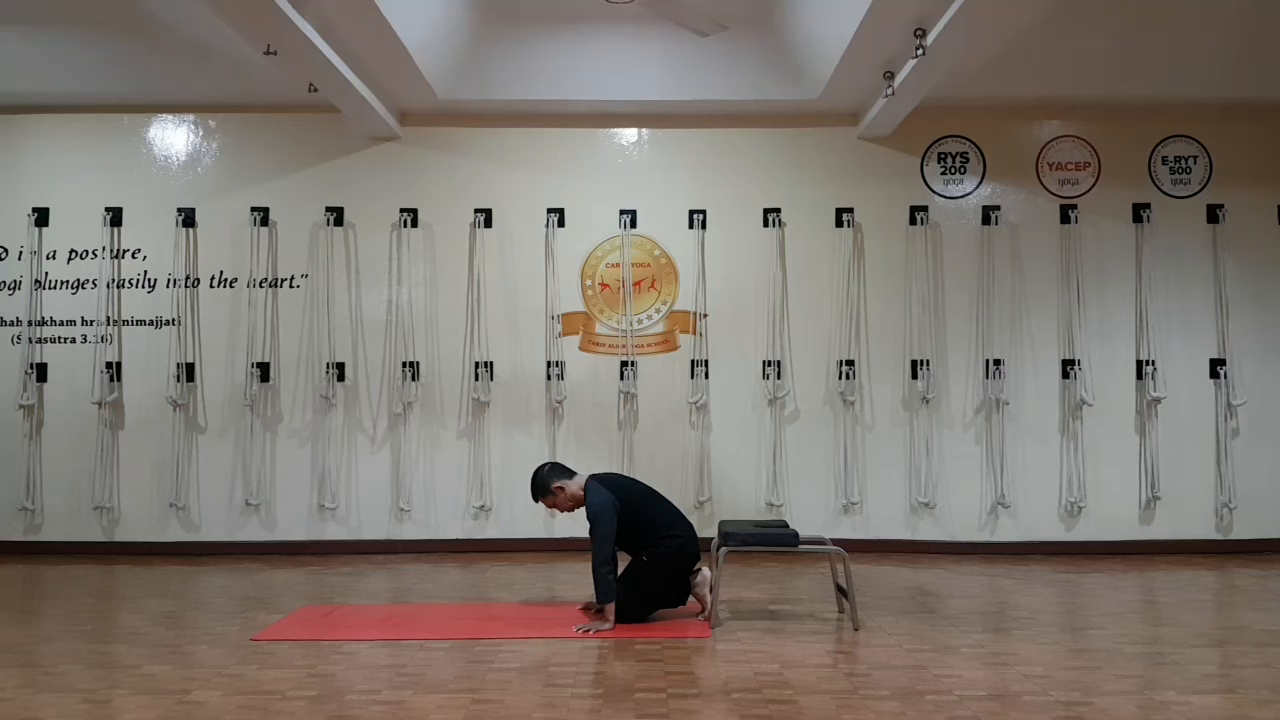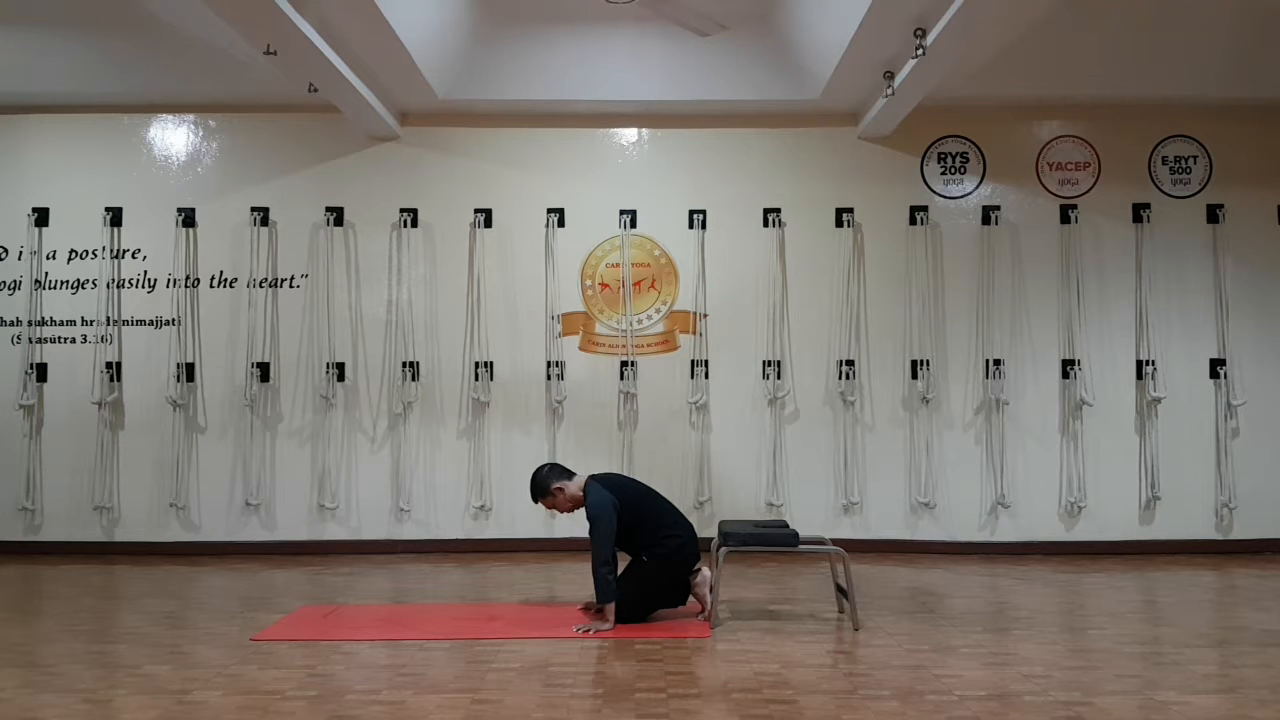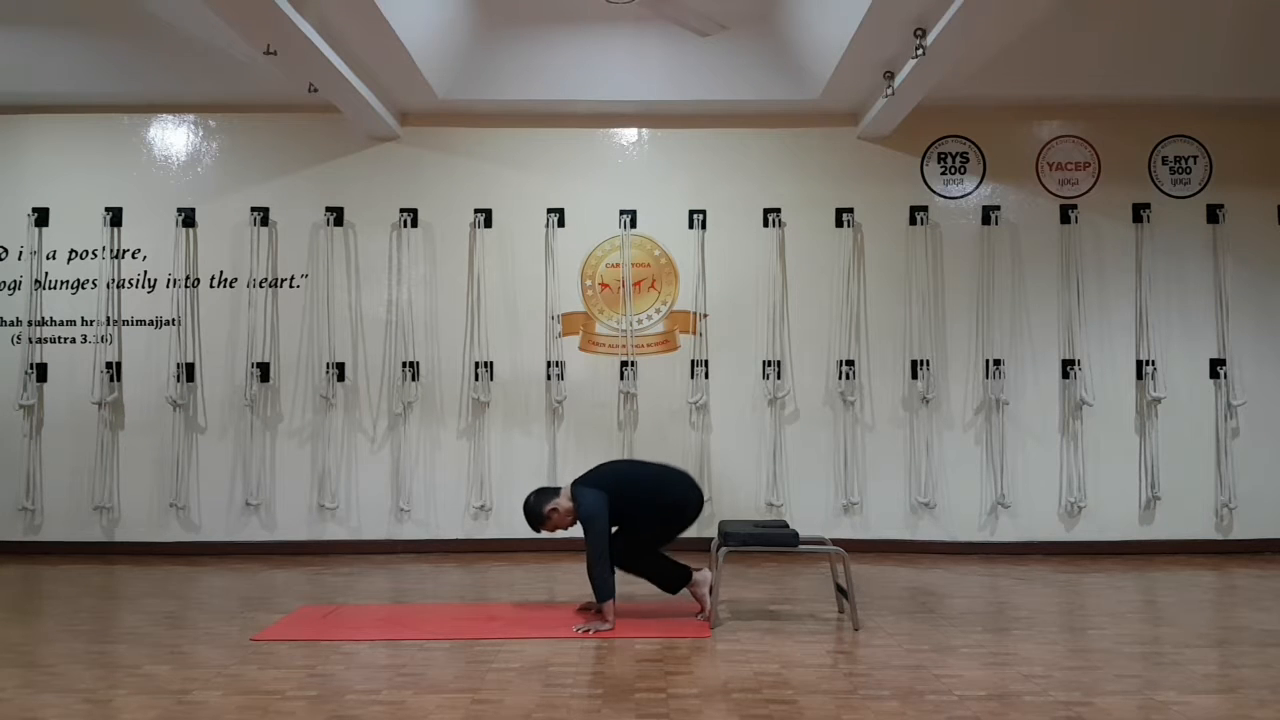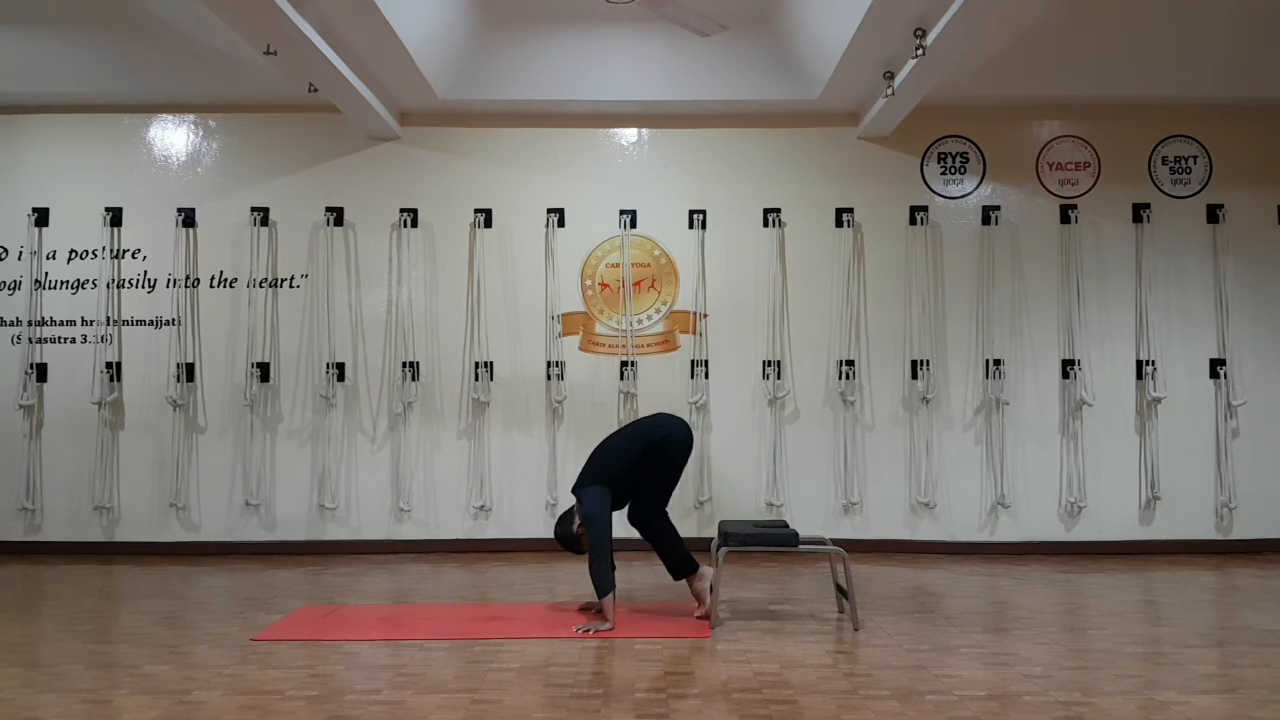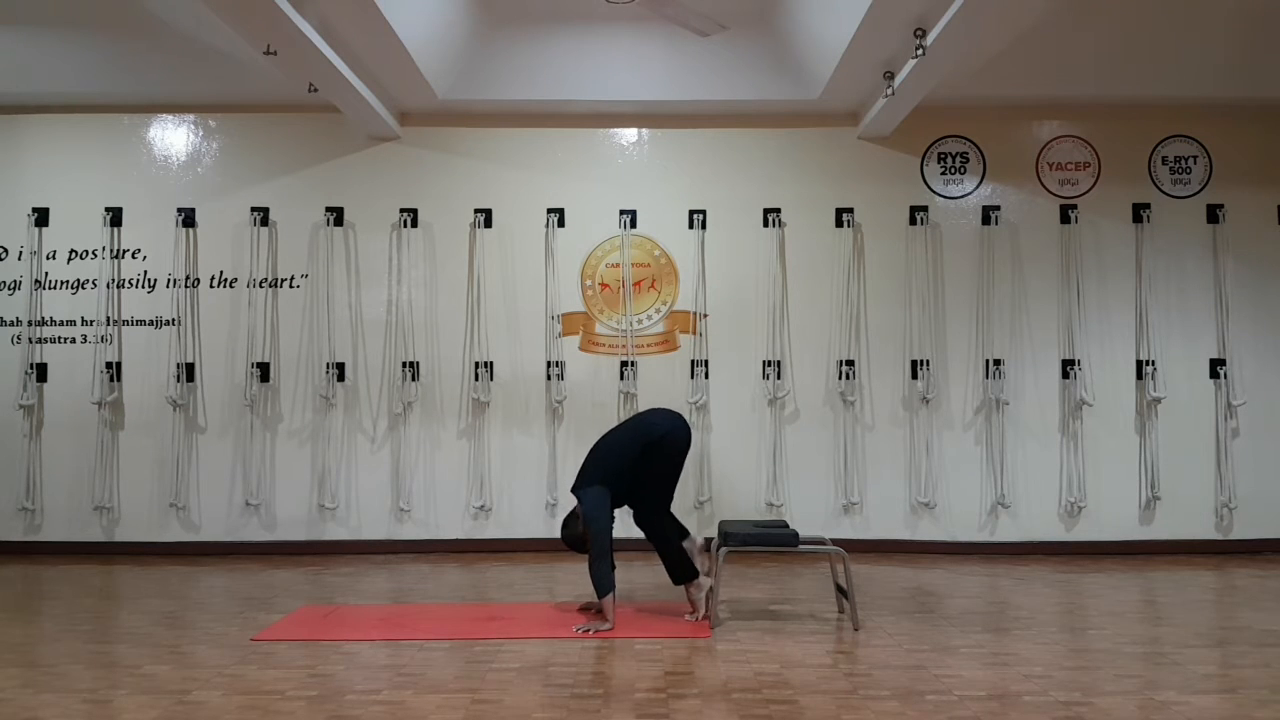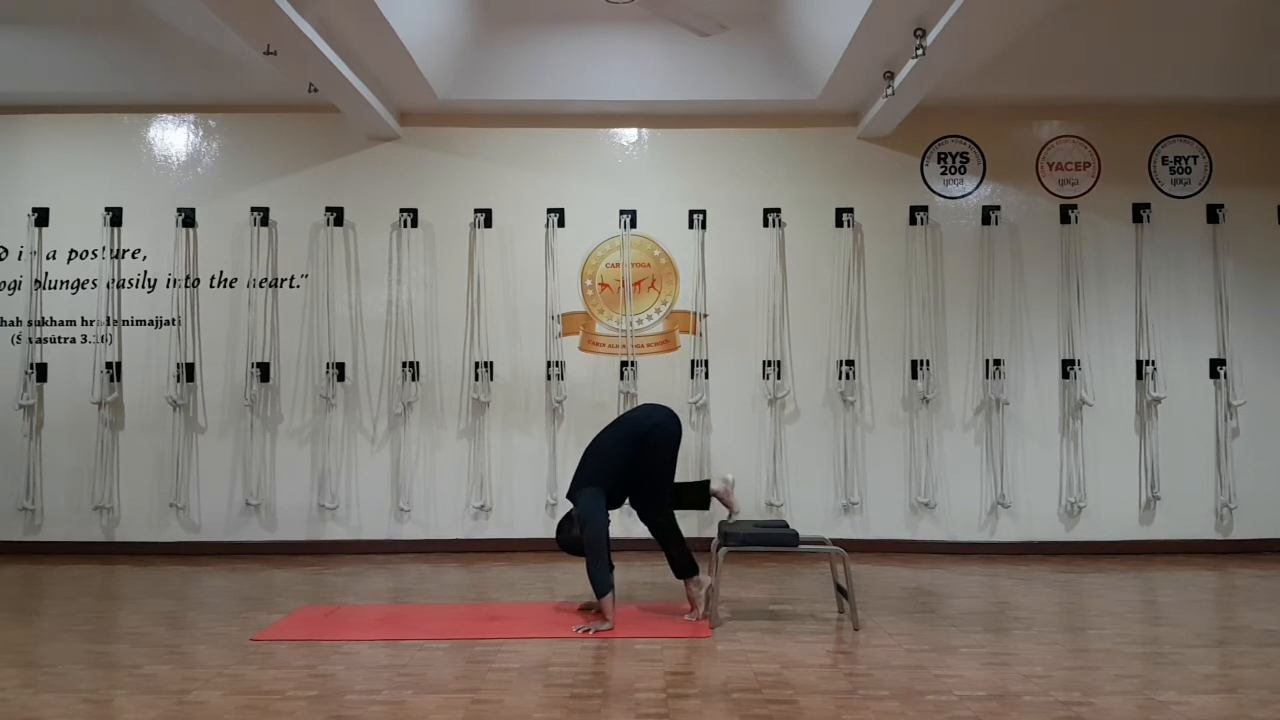
dt=0.7s
person 1, frame 1
left shoulder: (598, 501)
right shoulder: (598, 488)
left elbow: (602, 559)
right elbow: (606, 553)
left wrist: (608, 619)
right wrist: (605, 600)
left hip: (673, 547)
right hip: (675, 543)
left knee: (623, 609)
right knee: (622, 597)
left ankle: (692, 585)
right ankle: (691, 579)
person 1, frame 2
left shoulder: (598, 501)
right shoulder: (598, 489)
left elbow: (602, 560)
right elbow: (606, 553)
left wrist: (608, 619)
right wrist: (605, 601)
left hip: (673, 548)
right hip: (674, 543)
left knee: (623, 610)
right knee: (622, 597)
left ankle: (692, 584)
right ankle: (692, 578)
person 1, frame 3
left shoulder: (589, 503)
right shoulder: (585, 494)
left elbow: (598, 560)
right elbow: (601, 555)
left wrist: (607, 619)
right wrist: (605, 602)
left hip: (681, 499)
right hip: (676, 498)
left knee: (621, 552)
right knee: (617, 548)
left ankle: (693, 580)
right ankle: (693, 578)
person 1, frame 4
left shoulder: (591, 504)
right shoulder: (591, 498)
left elbow: (599, 558)
right elbow: (602, 553)
left wrist: (608, 619)
right wrist: (605, 603)
left hip: (668, 436)
right hip: (662, 436)
left knee: (646, 517)
right knee: (643, 516)
left ankle: (695, 575)
right ankle: (694, 573)
person 1, frame 5
left shoulder: (592, 504)
right shoulder: (593, 498)
left elbow: (599, 559)
right elbow: (603, 551)
left wrist: (608, 619)
right wrist: (605, 603)
left hip: (666, 433)
right hip: (661, 431)
left knee: (650, 516)
right knee: (641, 503)
left ankle: (694, 582)
right ankle: (689, 547)
person 1, frame 6
left shoulder: (588, 506)
right shoulder: (589, 500)
left elbow: (596, 560)
right elbow: (601, 552)
left wrist: (608, 619)
right wrist: (605, 603)
left hip: (656, 427)
right hip: (650, 427)
left knee: (654, 513)
right knee: (643, 502)
left ankle: (694, 581)
right ankle: (714, 488)
